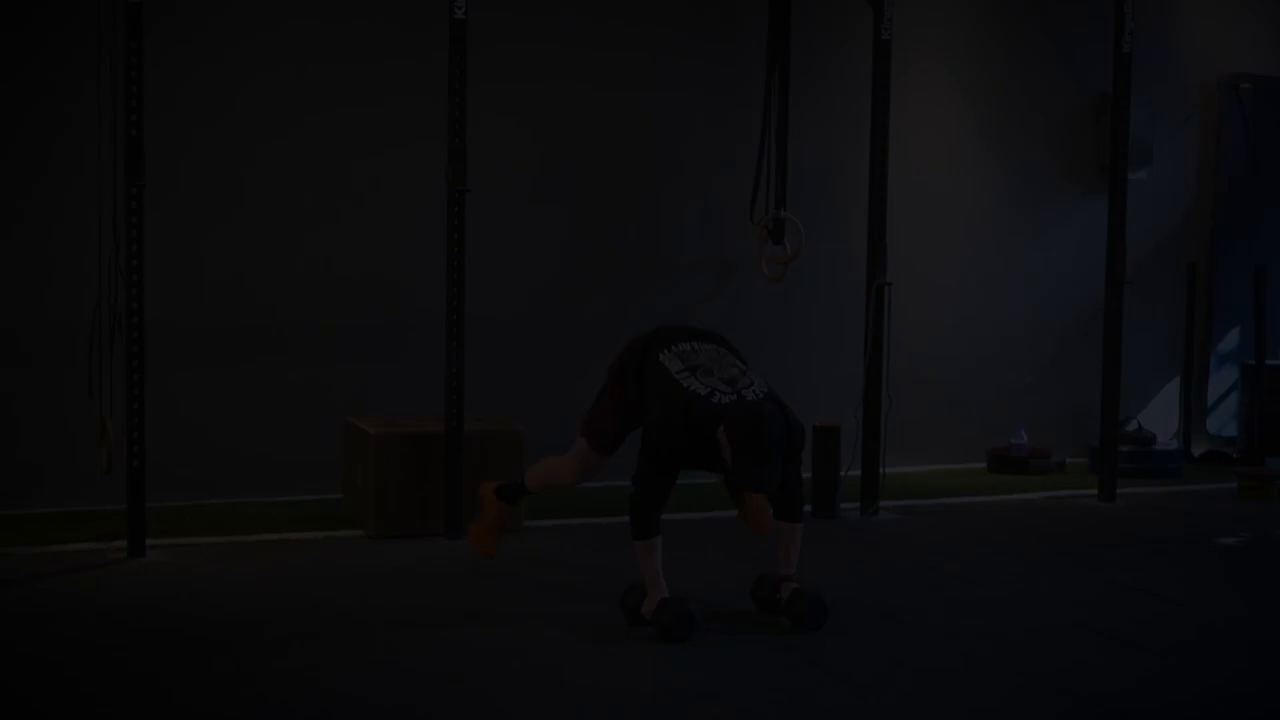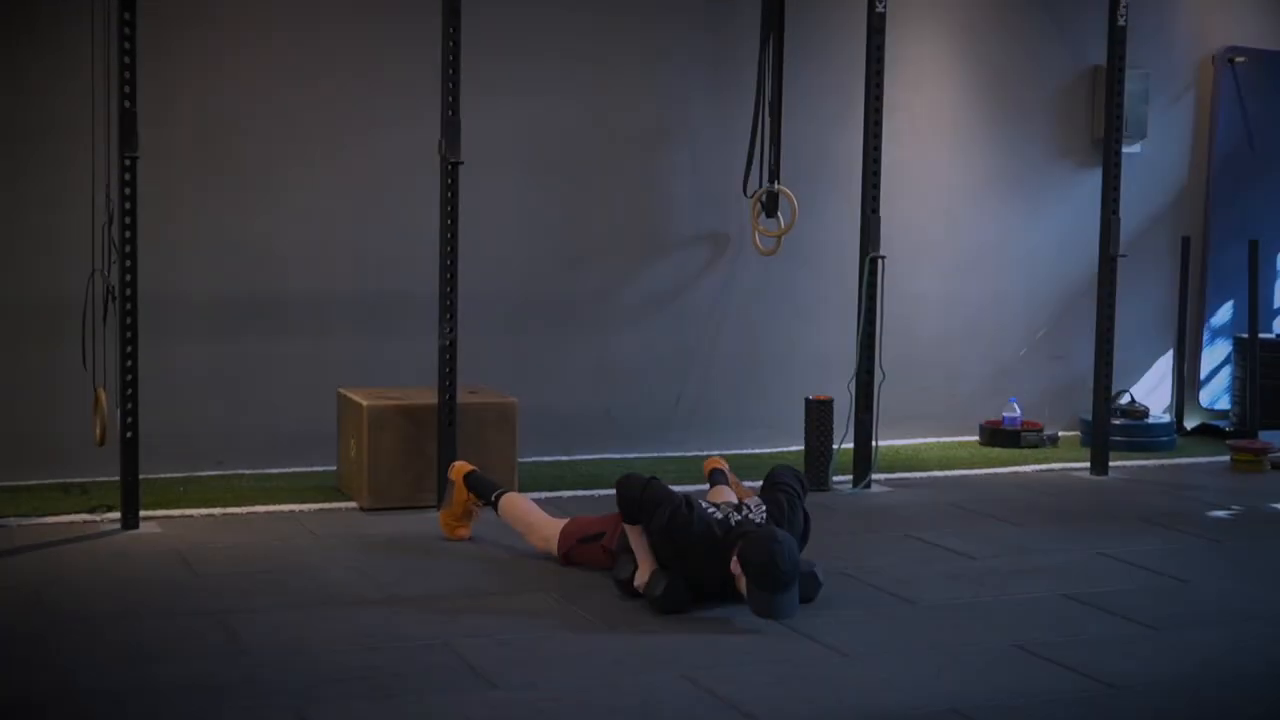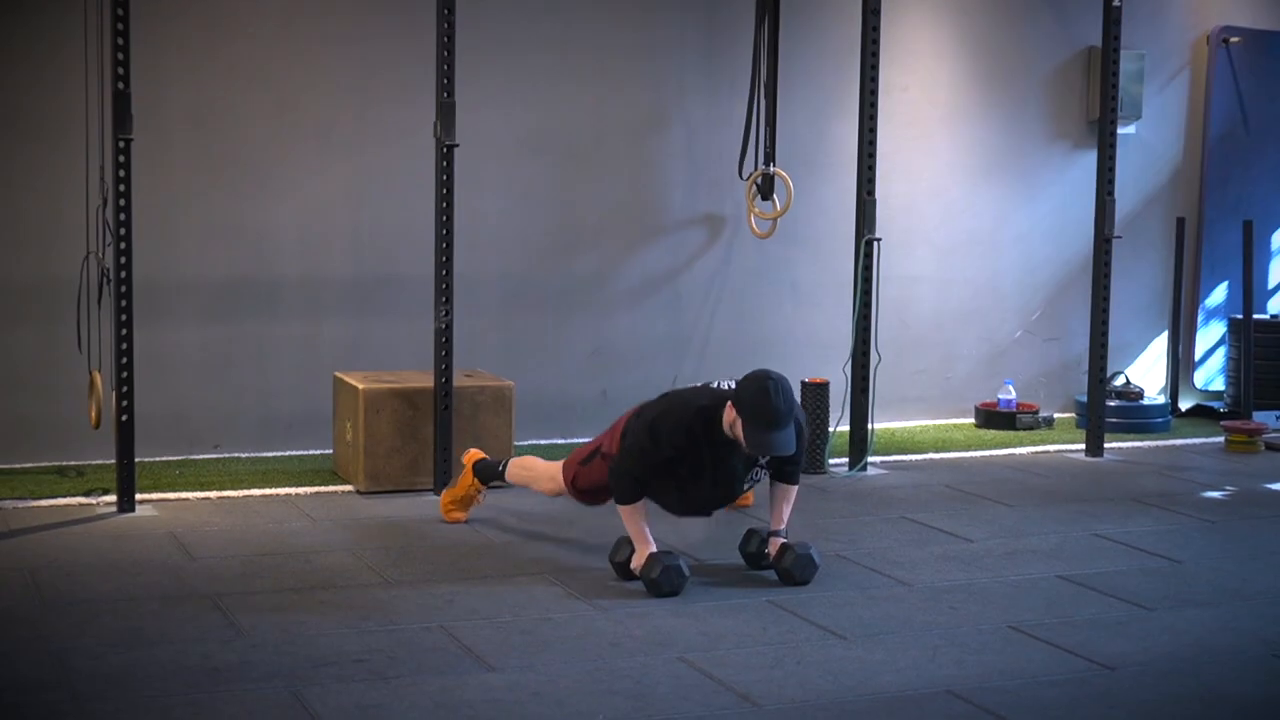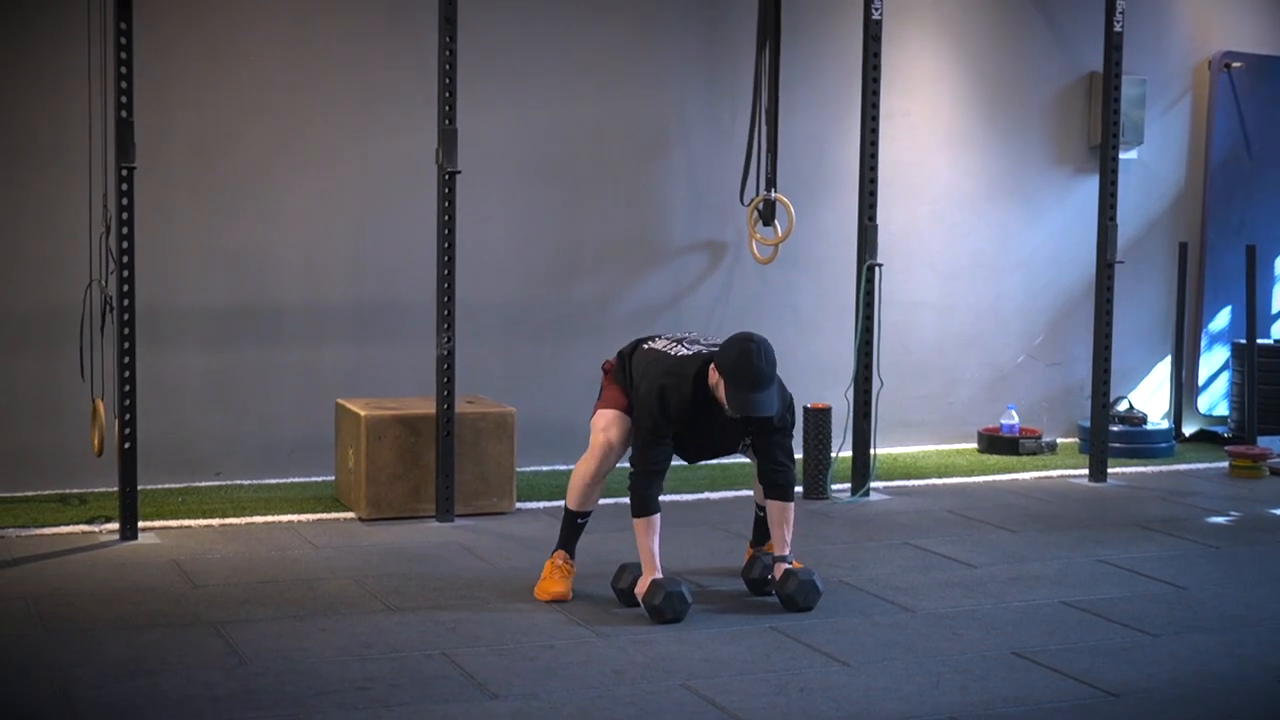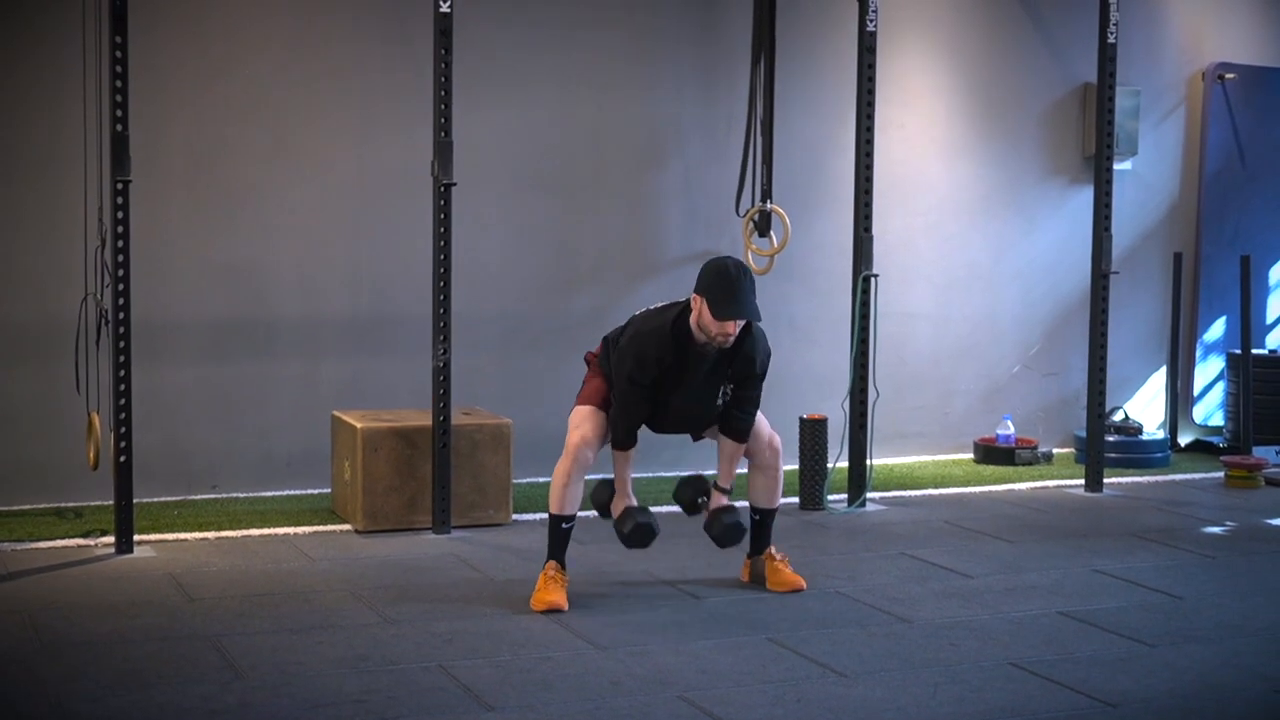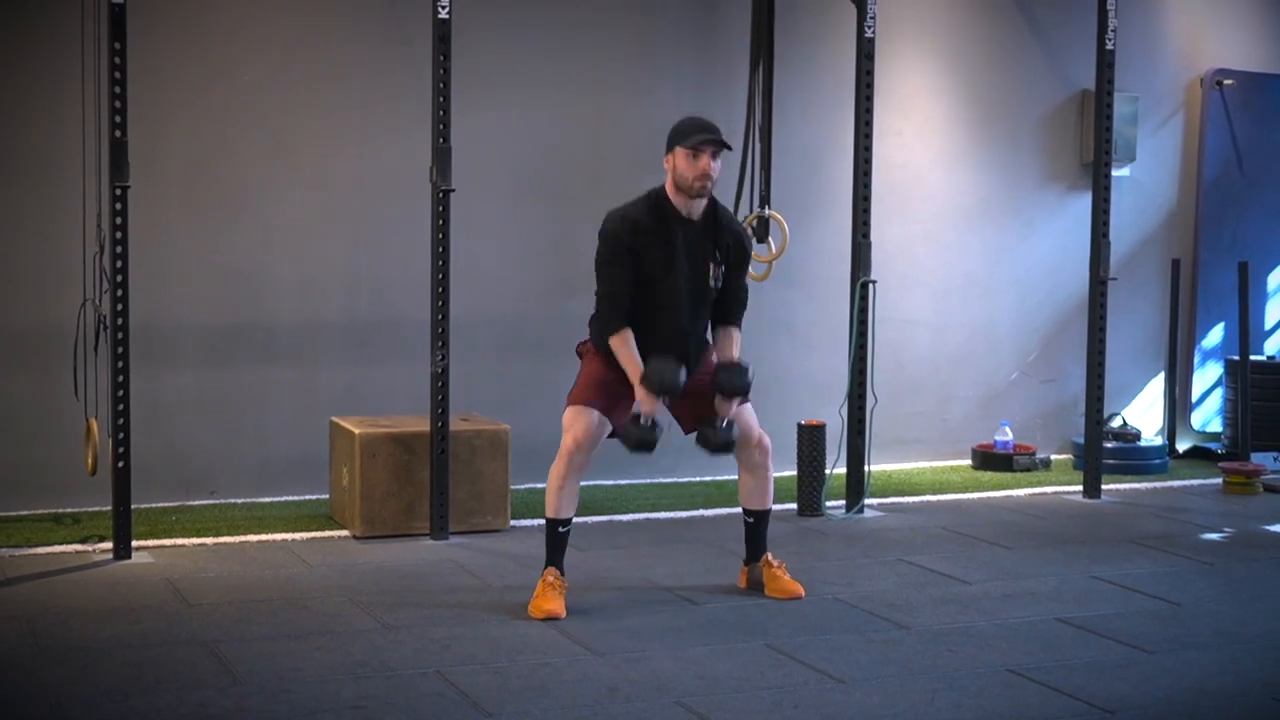
dt=0.5s
person 1, frame 1
left shoulder: (781, 428)
right shoulder: (673, 427)
left elbow: (790, 499)
right elbow: (644, 505)
left wrist: (789, 578)
right wrist: (656, 590)
right knee: (578, 467)
left ankle: (742, 492)
right ankle: (501, 498)
person 1, frame 2
left shoulder: (787, 528)
right shoulder: (692, 533)
left elbow: (785, 477)
right elbow: (628, 489)
right wrist: (646, 565)
right hip: (642, 530)
right knee: (545, 534)
left ankle: (718, 475)
right ankle: (471, 481)
person 1, frame 3
left shoulder: (785, 417)
right shoulder: (679, 416)
left elbow: (788, 469)
right elbow: (625, 473)
left wrist: (777, 533)
right wrist: (643, 546)
right hip: (639, 448)
right knee: (555, 481)
left ankle: (733, 478)
right ankle: (480, 470)
person 1, frame 4
left shoulder: (773, 396)
right shoulder: (666, 386)
left elbow: (779, 476)
right elbow: (647, 478)
left wrist: (783, 559)
right wrist: (651, 572)
right hip: (631, 376)
left knee: (774, 460)
right knee: (604, 448)
left ankle: (761, 548)
right ankle: (562, 558)
person 1, frame 5
left shoulder: (752, 346)
right shoulder: (647, 336)
left elbow: (738, 420)
right elbow: (626, 420)
left wrist: (722, 490)
right wrist: (622, 493)
right hip: (618, 378)
left knee: (768, 446)
right knee: (580, 445)
left ankle: (760, 556)
right ankle: (554, 569)
person 1, frame 6
left shoulder: (730, 234)
right shoulder: (628, 224)
left elbow: (728, 313)
right elbow: (613, 314)
right wrist: (640, 381)
left hip: (690, 358)
right hip: (617, 353)
left knee: (756, 444)
right knee: (575, 444)
left ankle: (757, 564)
right ankle: (552, 574)
